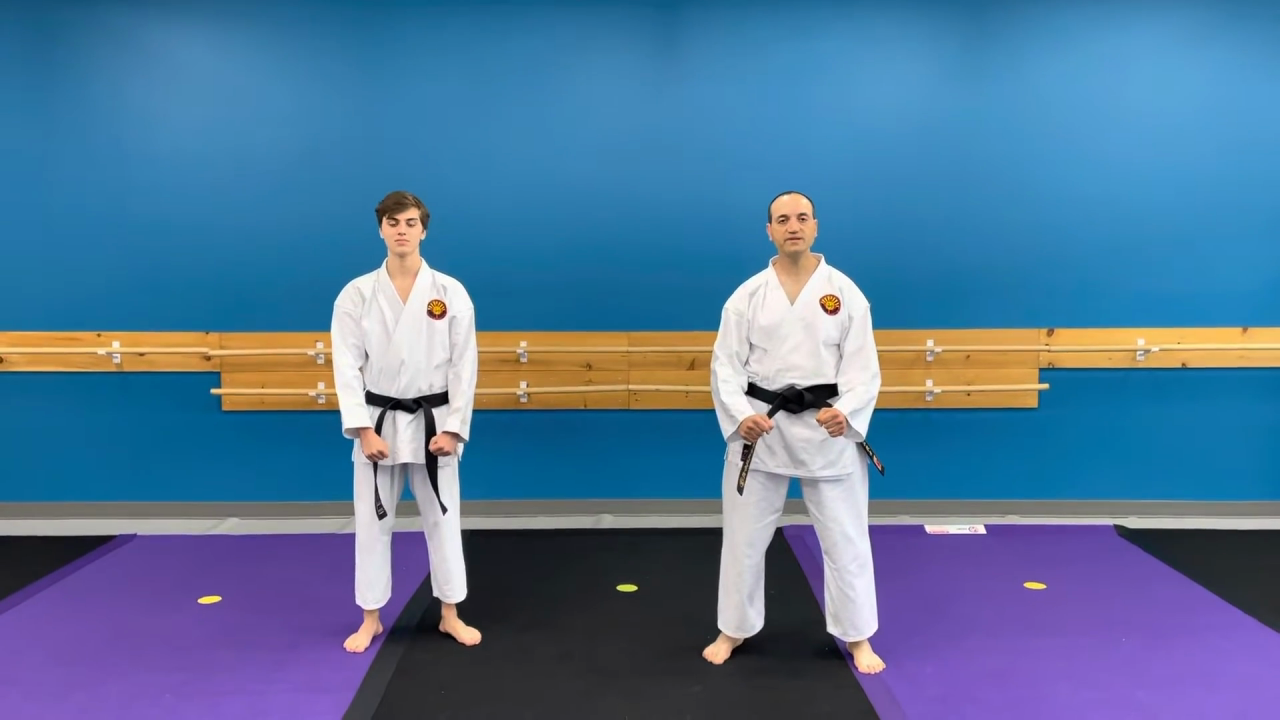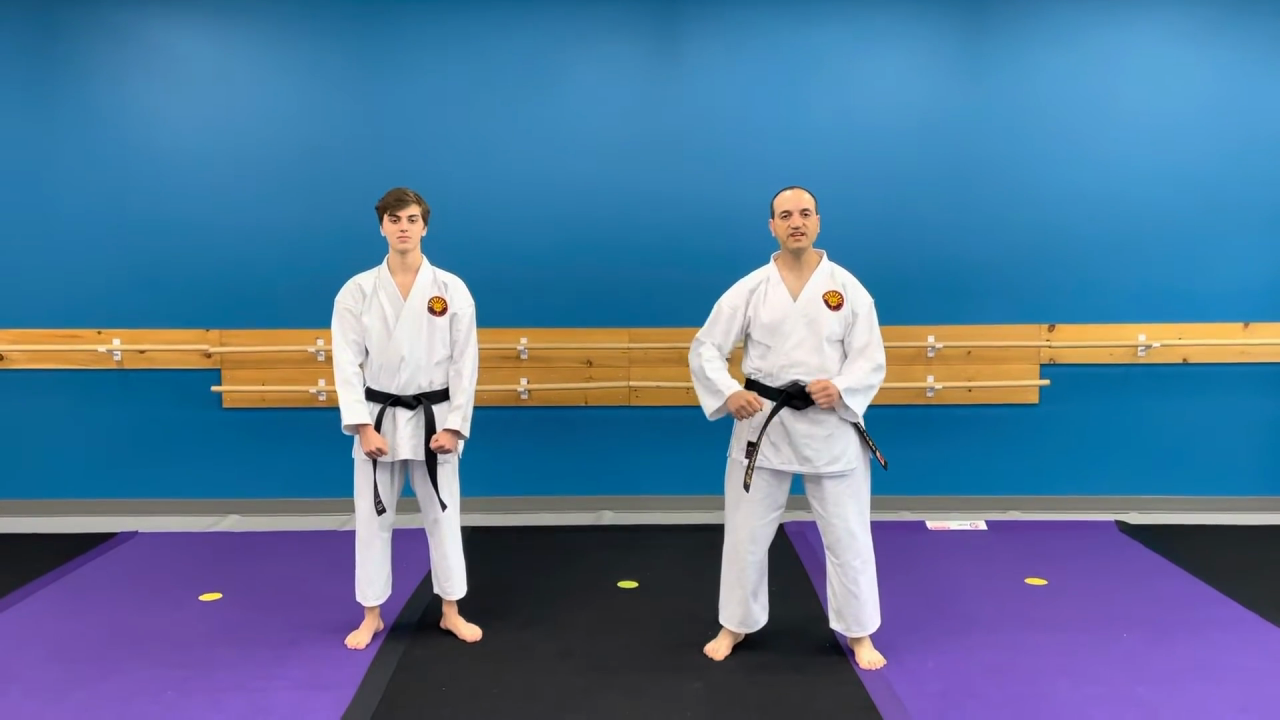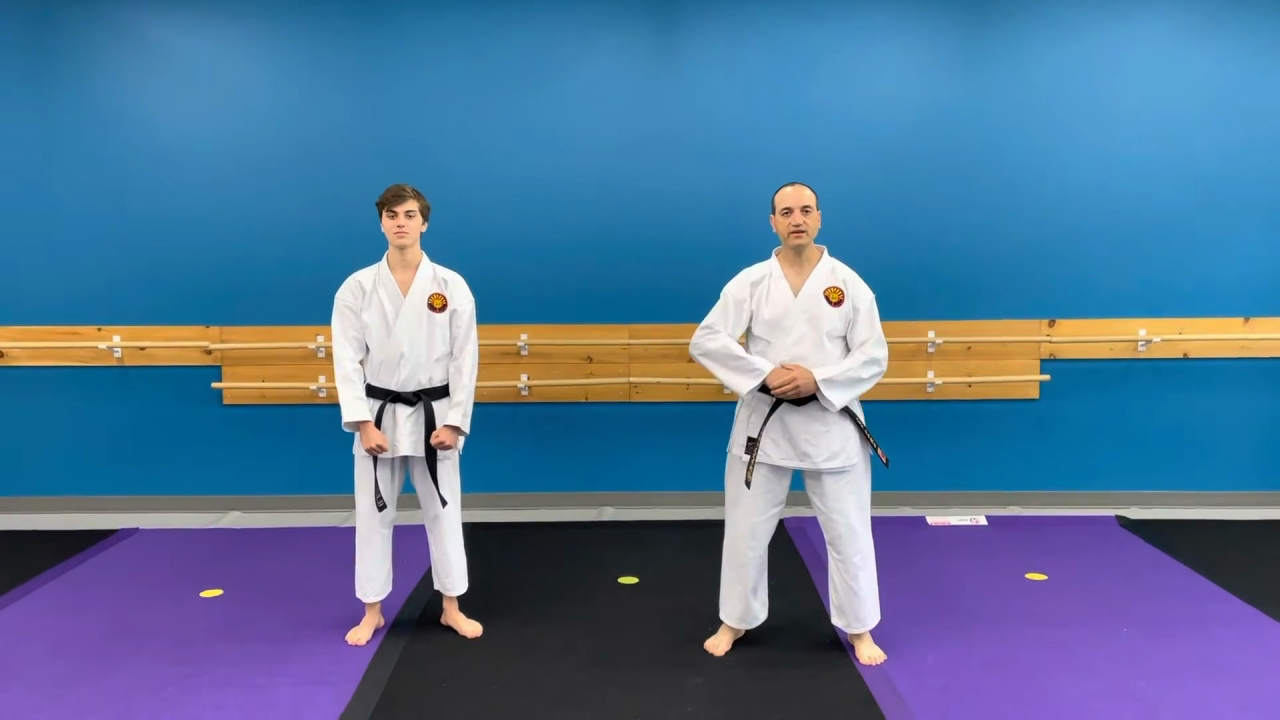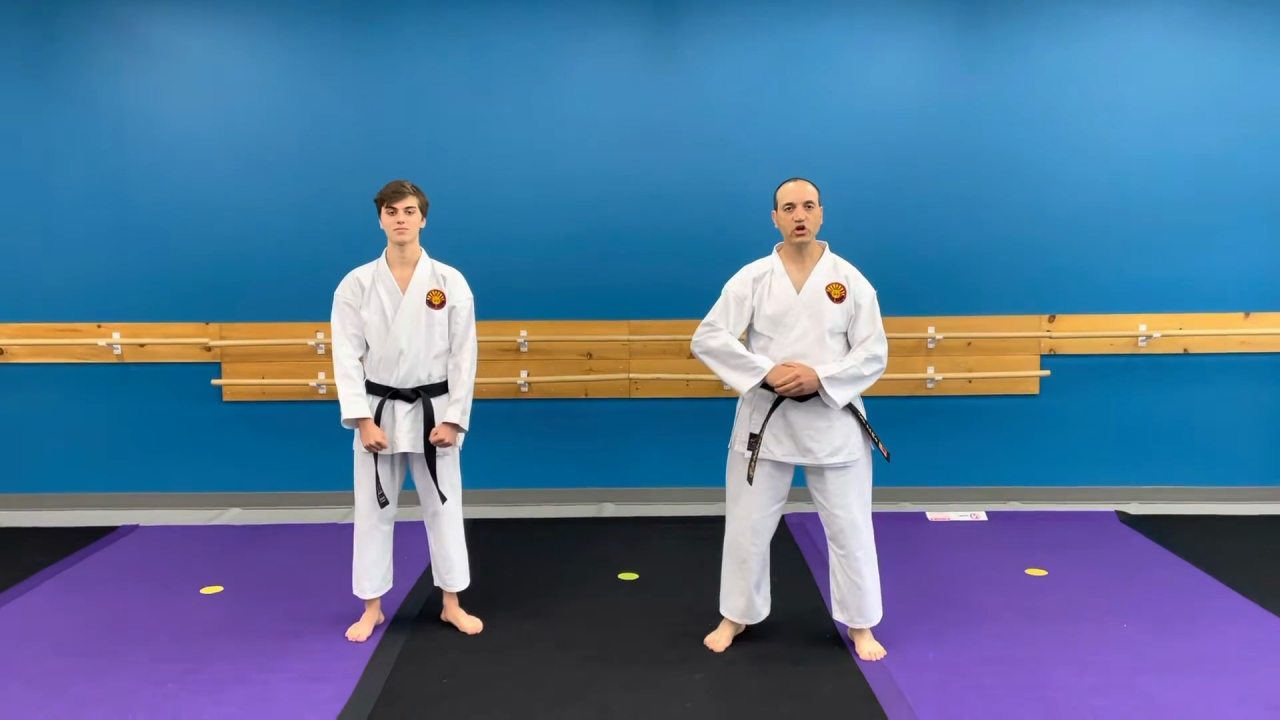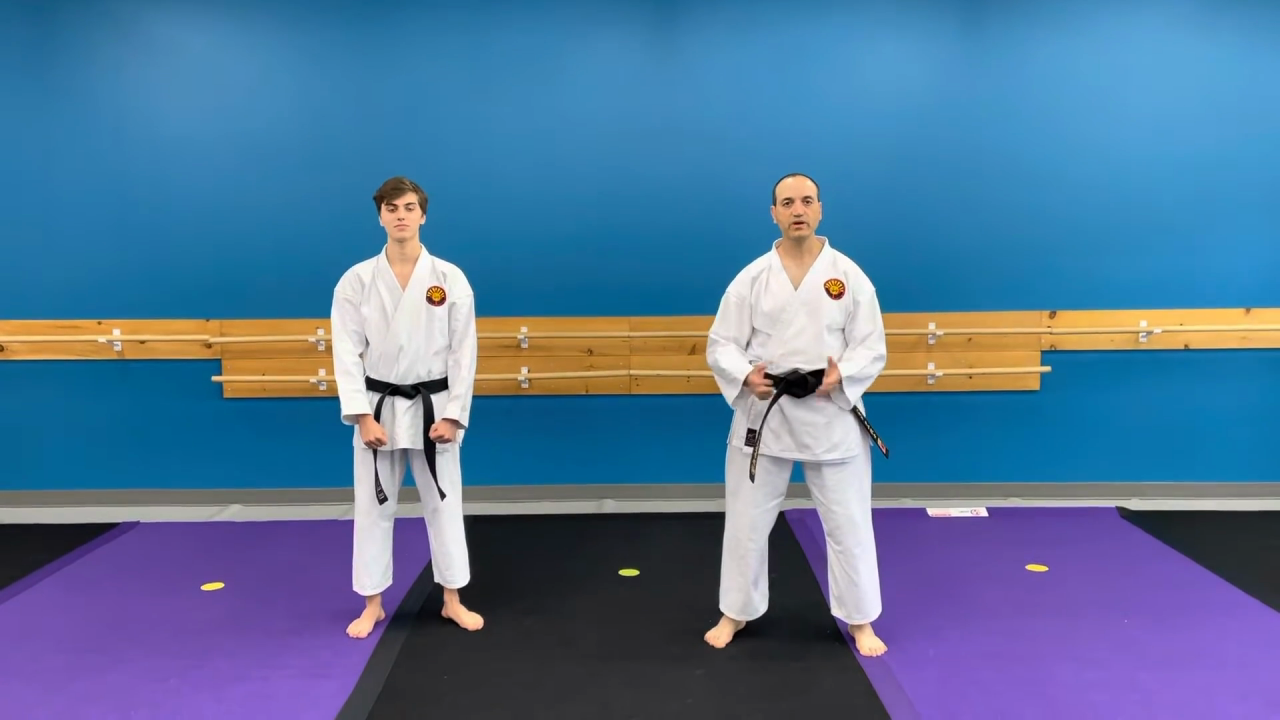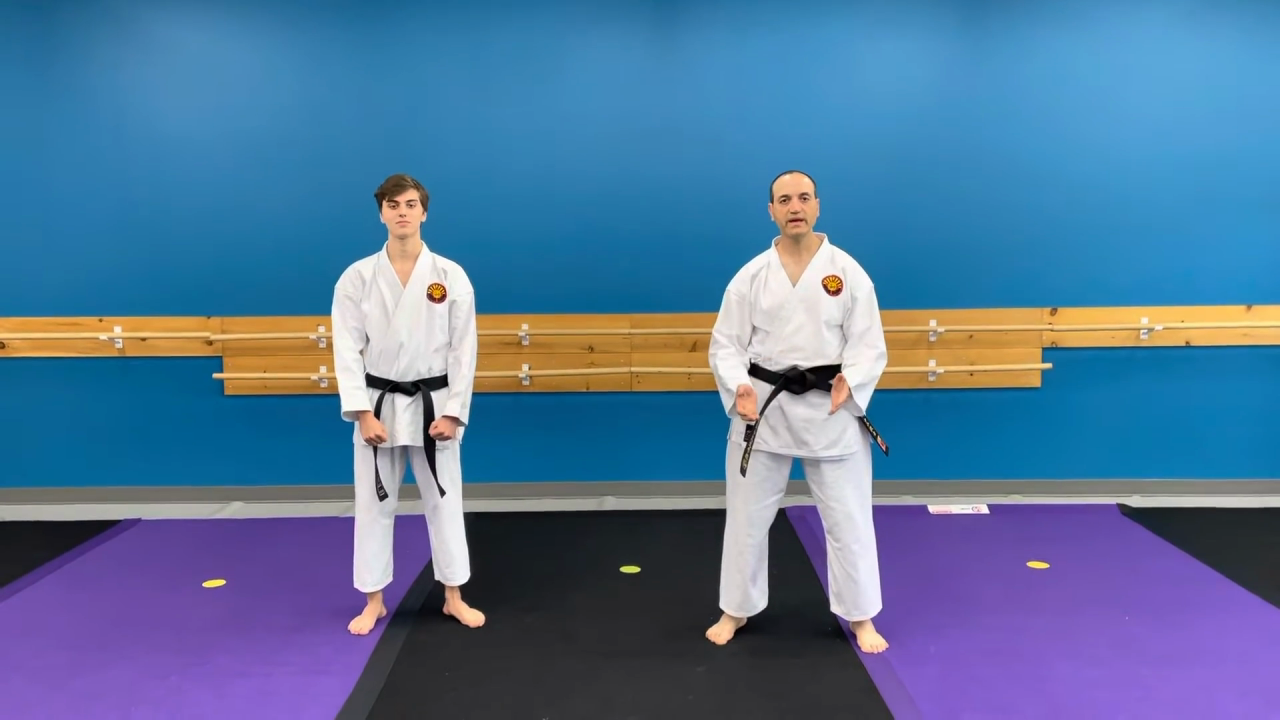
dt=0.3s
person 1, frame 1
left shoulder: (844, 291)
right shoulder: (748, 295)
left elbow: (863, 367)
right elbow: (726, 364)
left wrist: (847, 412)
right wrist: (740, 415)
left hip: (830, 428)
right hip: (760, 427)
left knee: (845, 539)
right knee: (745, 536)
left ankle: (857, 637)
right ankle: (733, 629)
person 1, frame 2
left shoulder: (847, 287)
right shoulder: (749, 289)
left elbow: (871, 358)
right elbow: (705, 348)
left wrist: (842, 390)
right wrist: (727, 392)
left hip: (830, 424)
right hip: (762, 422)
left knee: (848, 535)
right knee: (747, 532)
left ankle: (859, 633)
right ankle: (735, 625)
person 1, frame 3
left shoulder: (848, 283)
right shoulder: (749, 282)
left elbow: (873, 357)
right elbow: (706, 340)
left wrist: (818, 380)
right wrist: (765, 373)
left hip: (831, 420)
right hip: (763, 419)
left knee: (848, 531)
right knee: (746, 528)
left ankle: (860, 629)
right ankle: (736, 621)
person 1, frame 4
left shoulder: (849, 280)
right shoulder: (751, 279)
left elbow: (873, 354)
right elbow: (707, 338)
left wrist: (820, 378)
right wrist: (765, 371)
left hip: (832, 417)
right hip: (765, 415)
left knee: (850, 527)
right knee: (748, 524)
left ankle: (860, 624)
right ankle: (735, 616)
person 1, frame 5
left shoulder: (849, 275)
right shoulder: (752, 278)
left elbow: (872, 347)
right elbow: (721, 342)
left wrist: (845, 374)
right wrist: (743, 376)
left hip: (832, 413)
right hip: (763, 412)
left knee: (849, 522)
right knee: (747, 519)
left ankle: (860, 620)
right ankle: (736, 612)
person 1, frame 6
left shoulder: (847, 271)
right shoulder: (751, 275)
left elbow: (869, 344)
right elbow: (725, 343)
left wrist: (851, 383)
right wrist: (738, 388)
left hip: (831, 410)
right hip: (764, 407)
left knee: (848, 518)
right knee: (747, 516)
left ankle: (860, 617)
right ankle: (736, 610)
person 2, frame 1
left shoulder: (450, 292)
right shoulder: (356, 294)
left elbow: (463, 365)
right elbow: (347, 366)
left wrist: (452, 428)
right wrist: (364, 429)
left hip: (433, 421)
right hip: (378, 422)
left knee: (442, 518)
right knee: (372, 521)
left ankle: (450, 614)
right ankle: (371, 618)
person 2, frame 2
left shoulder: (451, 289)
right shoulder: (357, 291)
left elbow: (464, 362)
right elbow: (347, 362)
left wrist: (453, 426)
right wrist: (363, 426)
left hip: (434, 418)
right hip: (379, 418)
left knee: (442, 514)
right knee: (372, 517)
left ankle: (451, 611)
right ankle: (371, 615)
person 2, frame 3
left shoulder: (451, 285)
right shoulder: (357, 287)
left elbow: (464, 358)
right elbow: (348, 359)
left wrist: (454, 422)
right wrist: (363, 423)
left hip: (434, 413)
right hip: (379, 414)
left knee: (443, 510)
right knee: (373, 513)
left ankle: (452, 608)
right ankle: (372, 612)
person 2, frame 4
left shoulder: (449, 281)
right shoulder: (356, 284)
left elbow: (463, 354)
right elbow: (347, 356)
left wrist: (453, 418)
right wrist: (363, 420)
left hip: (434, 410)
right hip: (379, 411)
left knee: (443, 506)
right knee: (373, 510)
left ankle: (452, 603)
right ankle: (372, 607)
person 2, frame 5
left shoulder: (450, 278)
right shoulder: (356, 280)
left elbow: (463, 351)
right elbow: (347, 353)
left wrist: (453, 415)
right wrist: (363, 416)
left hip: (434, 406)
right hip: (379, 407)
left knee: (443, 503)
right knee: (373, 506)
left ankle: (453, 600)
right ankle: (372, 604)
person 2, frame 6
left shoulder: (450, 275)
right shoulder: (357, 277)
left elbow: (463, 348)
right elbow: (347, 349)
left wrist: (452, 412)
right wrist: (363, 413)
left hip: (433, 404)
right hip: (379, 404)
left knee: (443, 500)
right knee: (373, 503)
left ankle: (453, 597)
right ankle: (373, 601)
